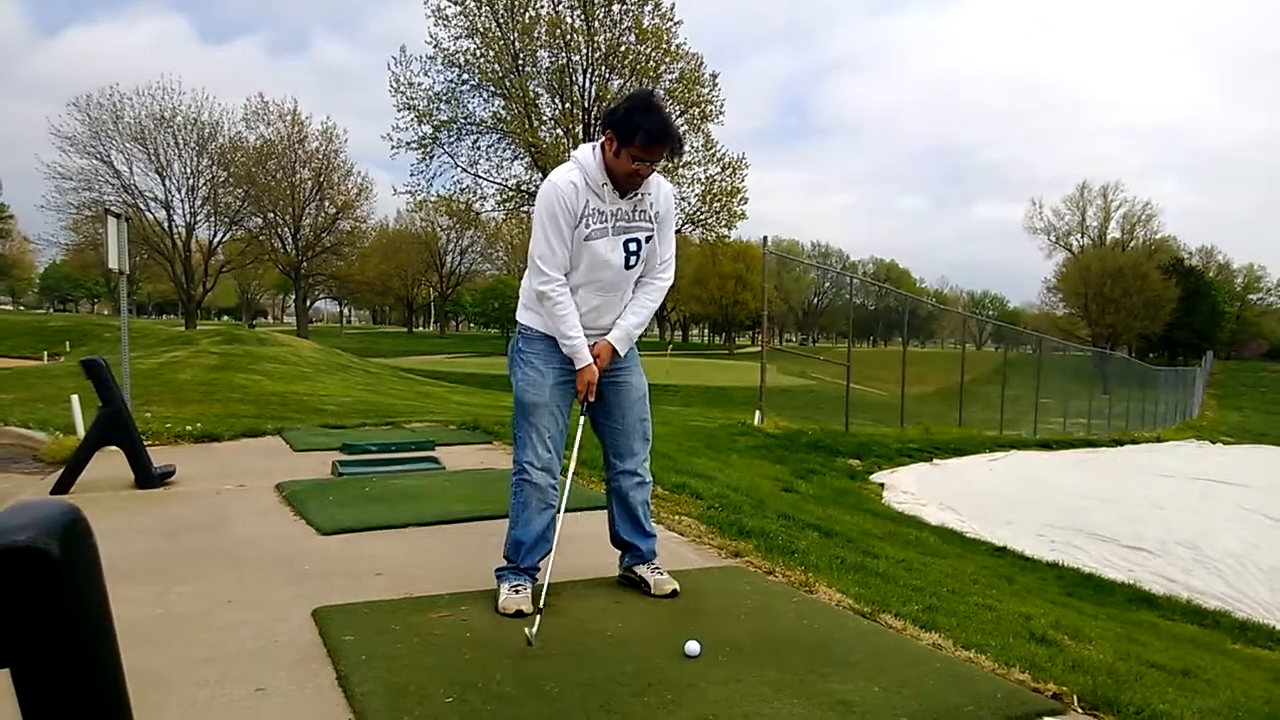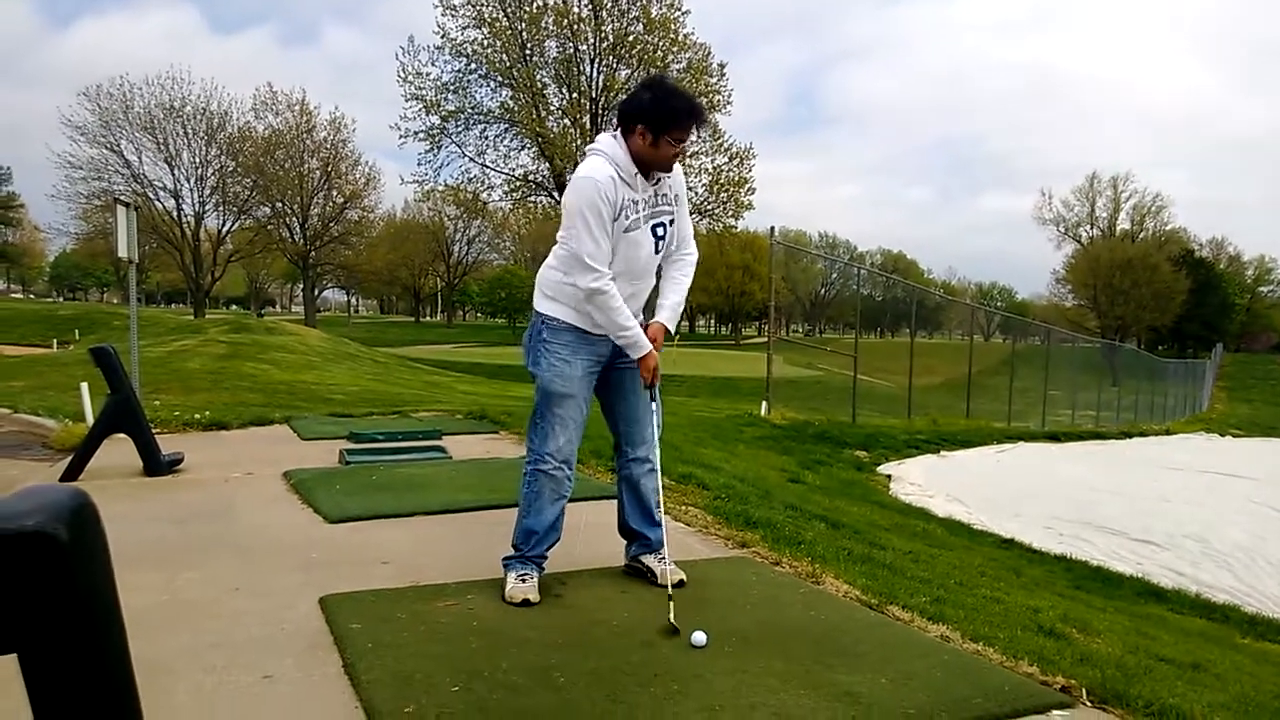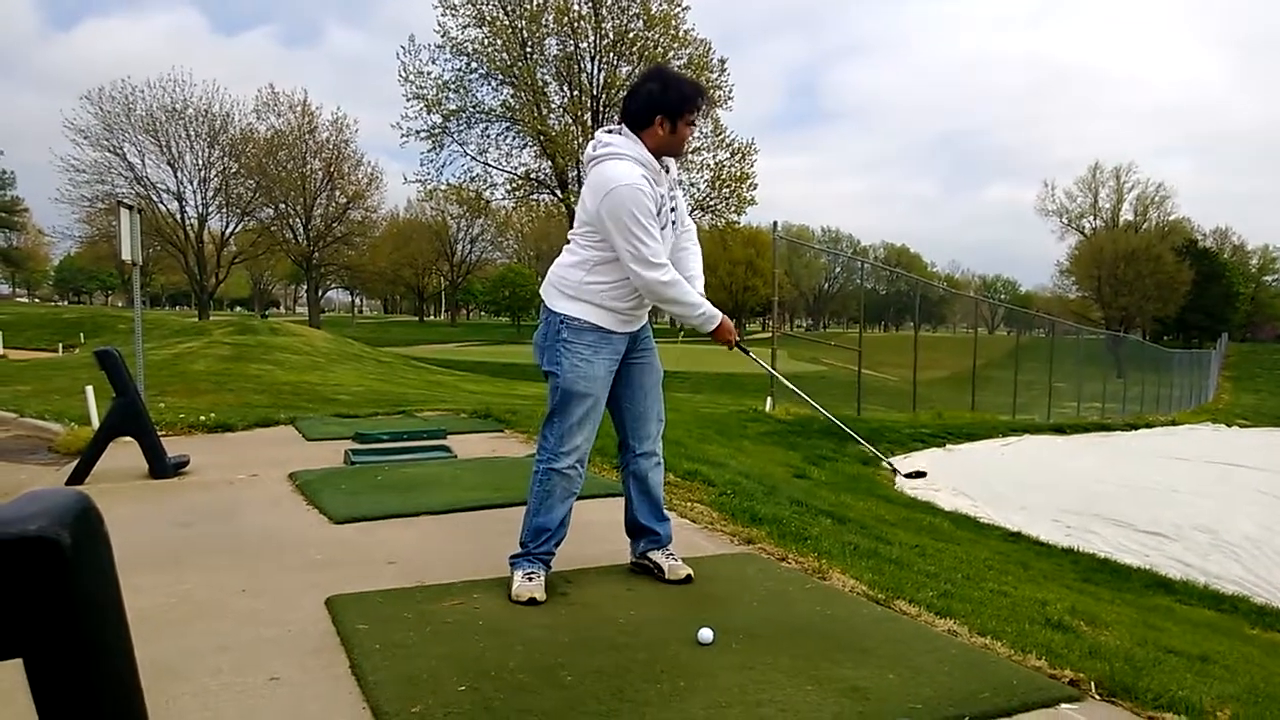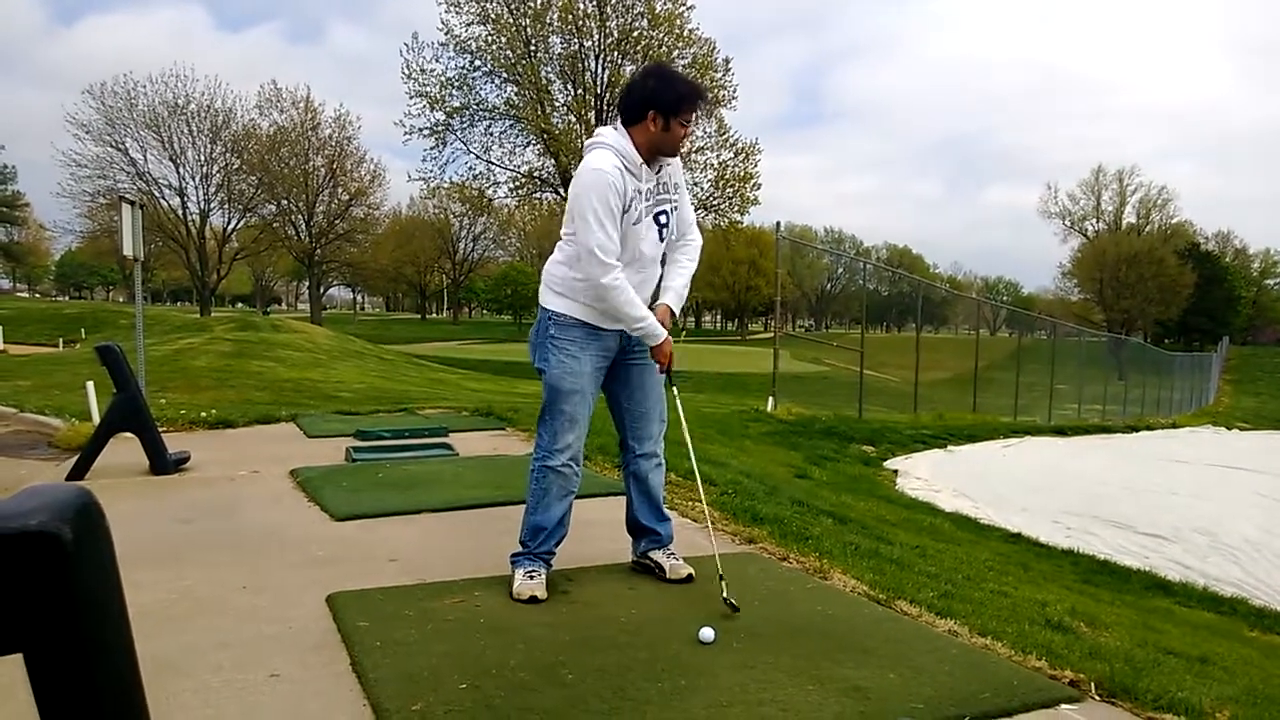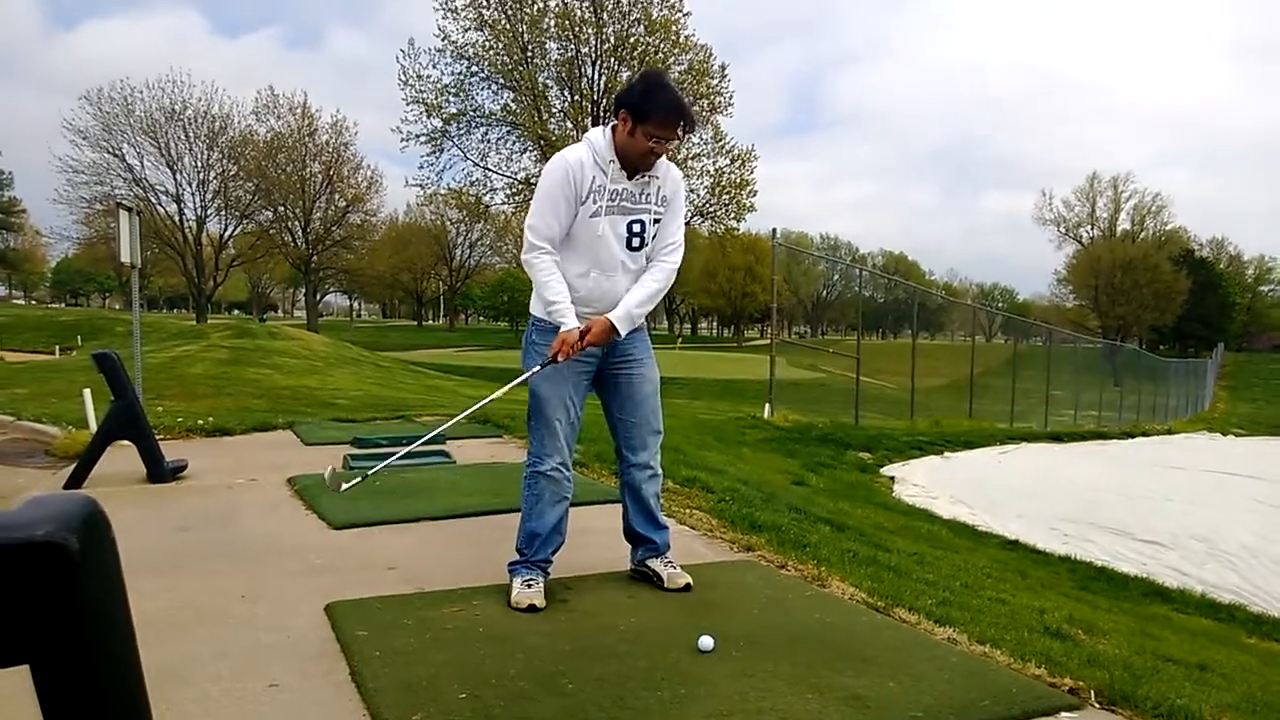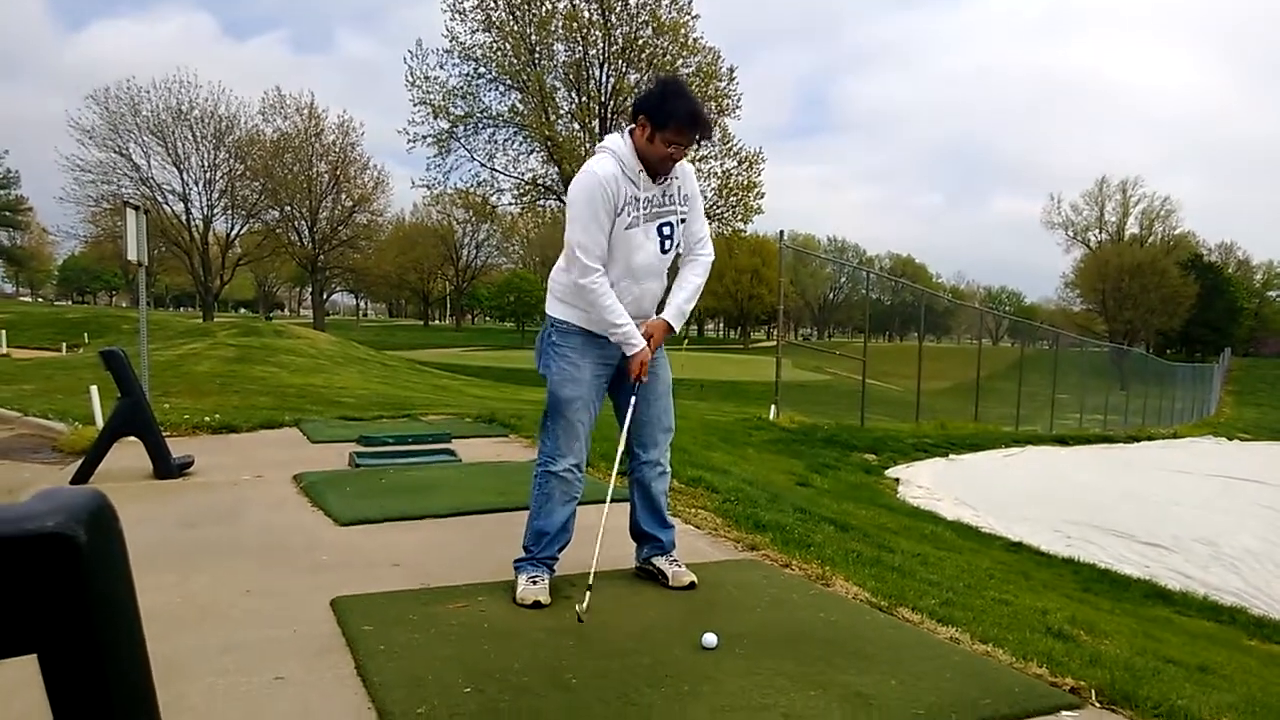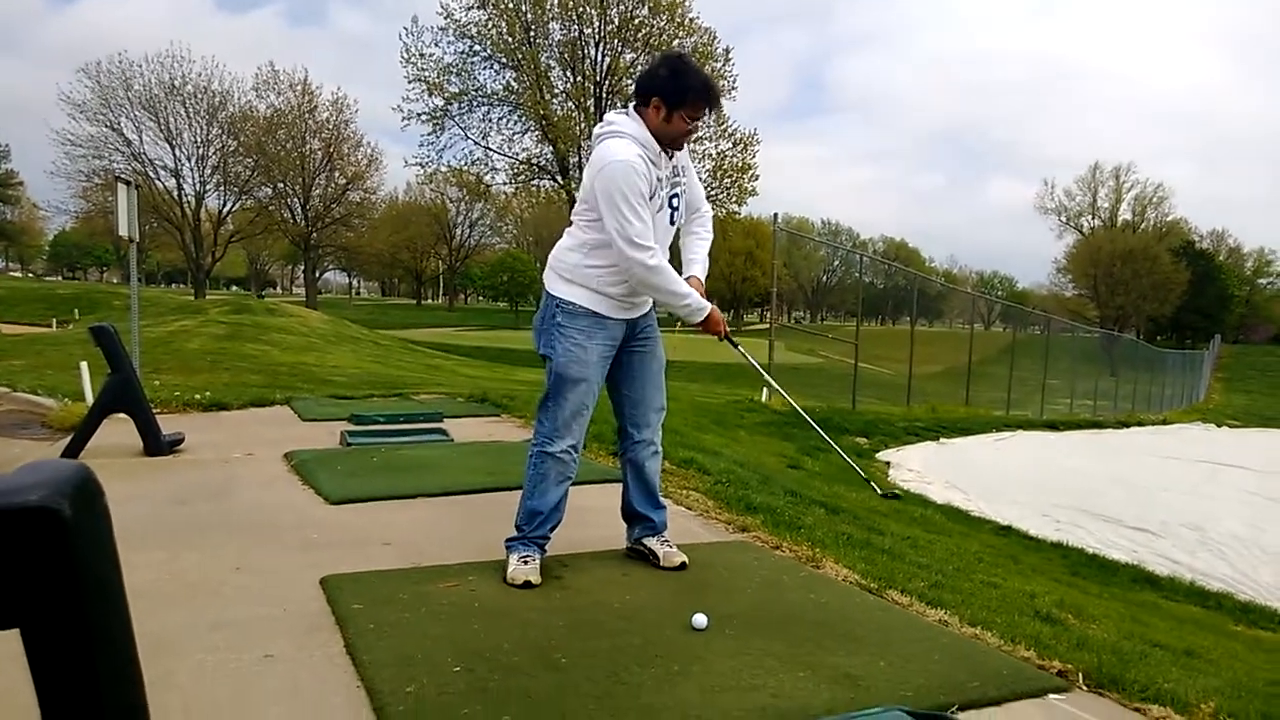
dt=0.4s
person 1, frame 1
left shoulder: (660, 195)
right shoulder: (564, 187)
left elbow: (657, 277)
right elbow: (548, 282)
left wrist: (613, 342)
right wrist: (580, 357)
left hip: (616, 343)
right hip: (548, 340)
left knee: (631, 458)
right knee: (539, 465)
left ankle: (638, 558)
right ankle: (518, 573)
person 1, frame 2
left shoulder: (671, 179)
right shoulder: (596, 180)
left elbow: (682, 252)
right elbow: (593, 280)
left wrist: (662, 323)
right wrist: (640, 346)
left hip: (630, 327)
right hip: (568, 327)
left knee: (641, 447)
right knee: (554, 453)
left ankle: (644, 548)
right ankle: (525, 562)
person 1, frame 3
left shoulder: (662, 165)
right shoulder: (623, 182)
left elbow: (683, 230)
right elbow: (653, 274)
left wrist: (699, 292)
right wrist: (710, 319)
left hip: (631, 323)
right hip: (581, 324)
left knee: (645, 442)
right knee: (566, 451)
left ankle: (651, 544)
right ankle: (532, 560)
person 1, frame 4
left shoulder: (670, 167)
right shoulder: (601, 171)
left elbow: (687, 239)
right elbow: (599, 269)
left wrist: (668, 305)
right wrist: (650, 333)
left hip: (640, 324)
right hip: (576, 323)
left knee: (647, 440)
right knee: (562, 449)
left ankle: (652, 543)
right ankle: (533, 559)
person 1, frame 5
left shoulder: (669, 181)
right shoulder: (571, 165)
left elbow: (665, 262)
right elbow: (538, 250)
left wrist: (615, 320)
right wrist: (566, 322)
left hip: (627, 332)
right hip: (559, 331)
left knee: (643, 450)
right knee: (551, 457)
left ankle: (650, 552)
right ankle: (530, 568)
person 1, frame 6
left shoulder: (682, 178)
right shoulder: (600, 177)
left elbow: (699, 254)
right elbow: (586, 274)
left wrist: (670, 318)
right wrist: (632, 342)
left hip: (644, 331)
right hip: (579, 331)
left knee: (653, 448)
right knee: (564, 455)
left ankle: (656, 550)
right ankle: (536, 564)
person 1, frame 7
left shoulder: (673, 151)
right shoulder: (621, 160)
left elbow: (698, 214)
right elbow: (640, 258)
left wrist: (695, 275)
right wrist: (698, 309)
left hip: (637, 311)
right hip: (581, 309)
left knee: (645, 429)
right knee: (561, 435)
left ankle: (647, 531)
right ankle: (528, 544)
